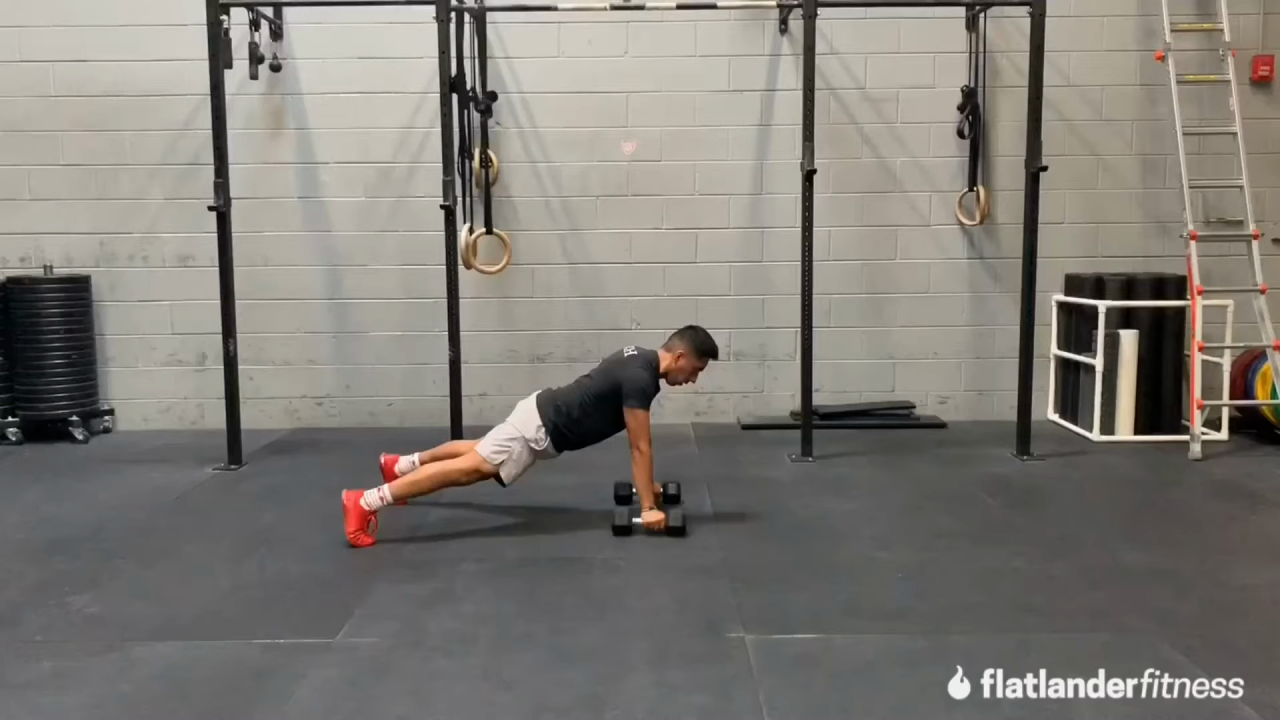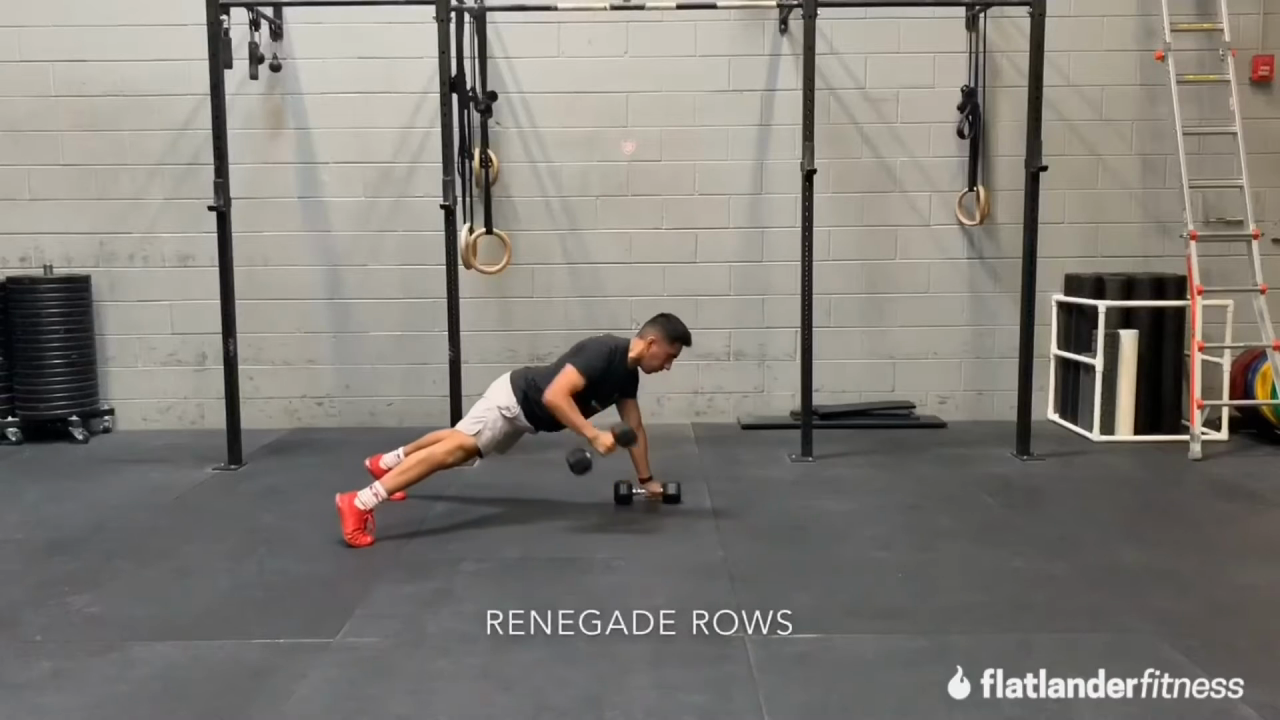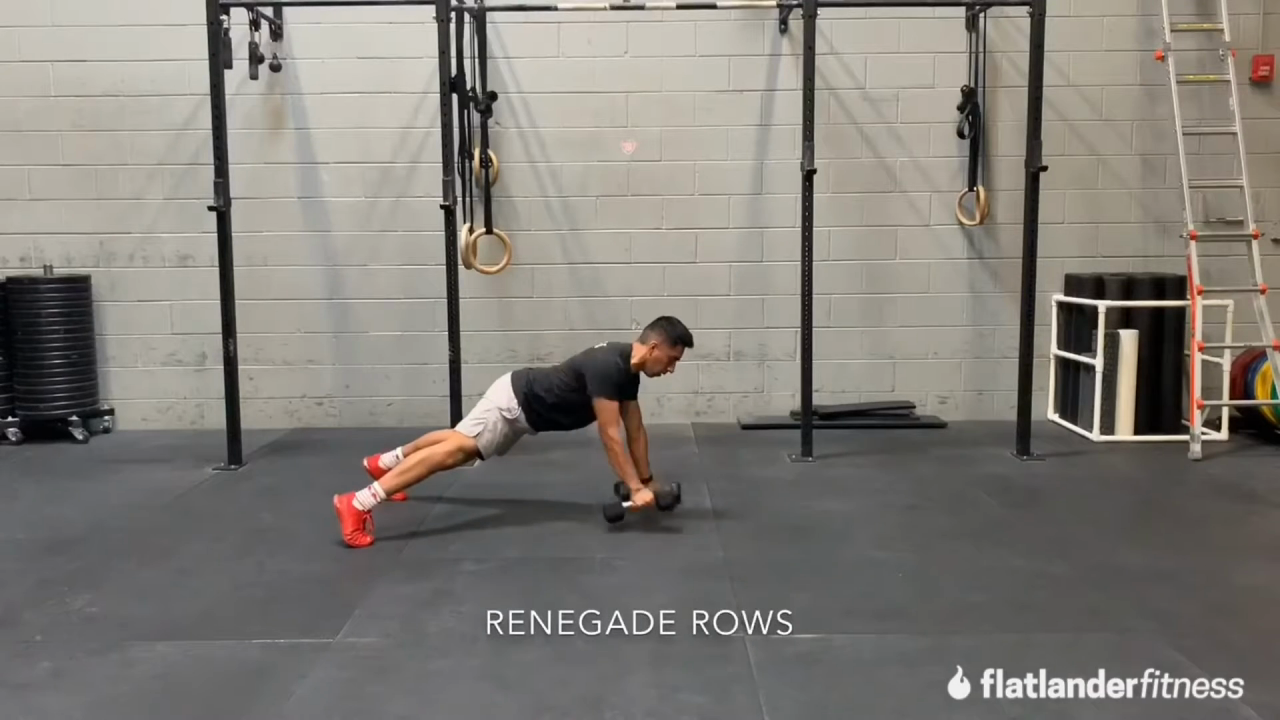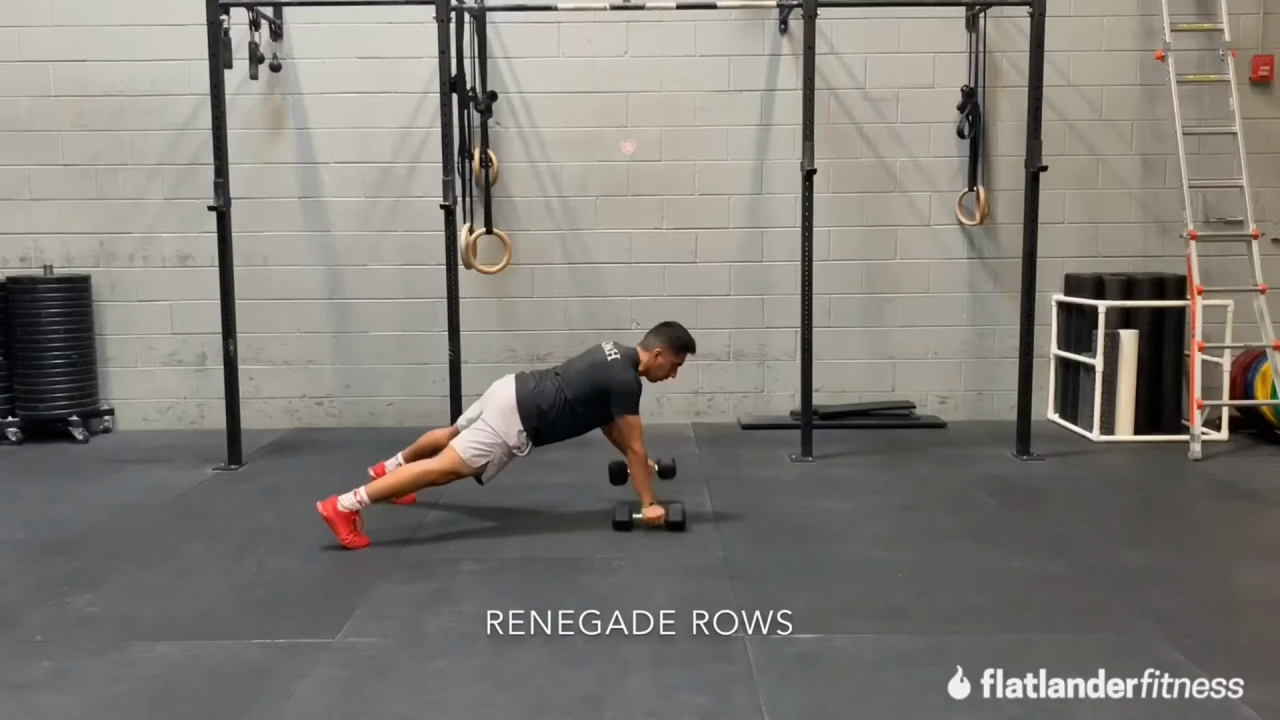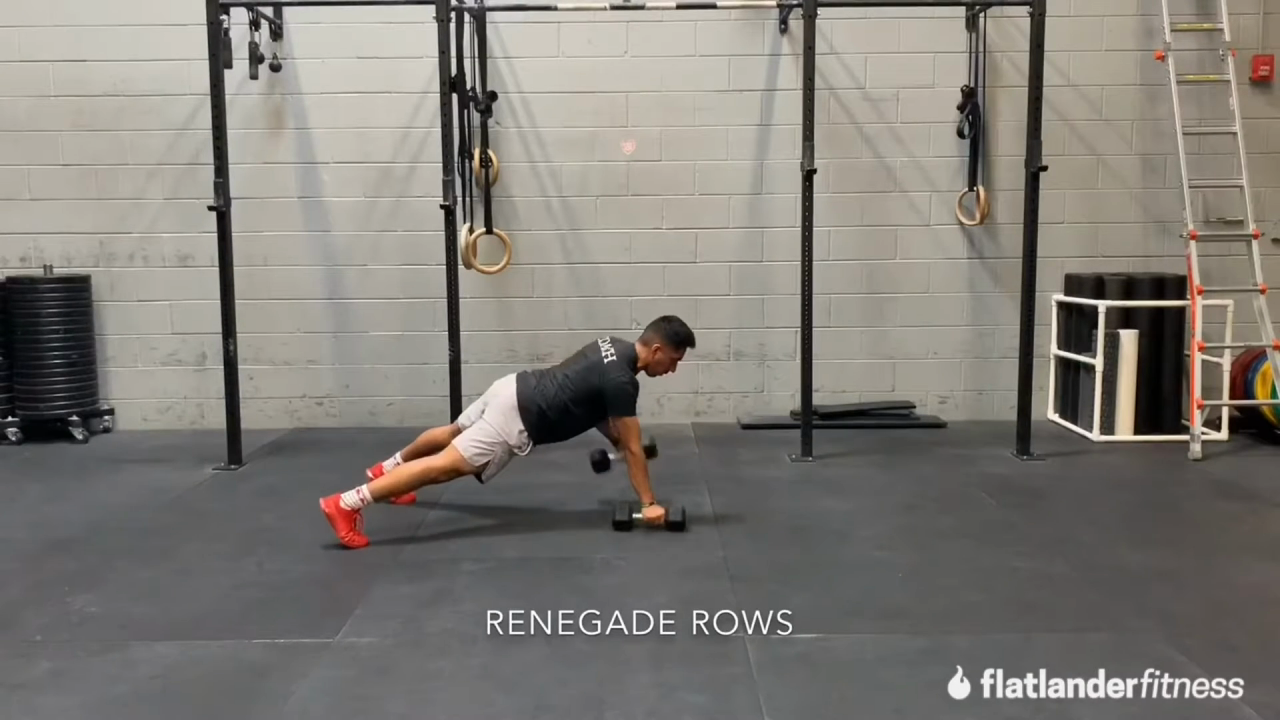
dt=0.7s
person 1, frame 1
left shoulder: (641, 361)
right shoulder: (640, 378)
left elbow: (639, 442)
right elbow: (640, 446)
left wrist: (648, 483)
right wrist: (648, 506)
left hip: (544, 415)
right hip: (541, 426)
left knee: (477, 450)
right knee: (471, 468)
left ankle: (400, 465)
right ankle: (365, 502)
person 1, frame 2
left shoulder: (627, 371)
right shoulder: (604, 353)
left elbow: (633, 427)
right elbow: (554, 397)
left wrist: (646, 479)
right wrist: (594, 435)
left hip: (525, 413)
right hip: (514, 399)
left knee: (459, 438)
right knee: (455, 449)
left ankle: (385, 462)
right ankle: (360, 502)
person 1, frame 3
left shoulder: (627, 370)
right shoulder: (609, 366)
left elbow: (635, 430)
right elbow: (611, 434)
left wrist: (647, 480)
right wrist: (635, 489)
left hip: (524, 407)
right hip: (515, 399)
left knee: (458, 439)
right knee: (453, 450)
left ankle: (385, 462)
right ankle: (358, 502)
person 1, frame 4
left shoulder: (619, 355)
right shoulder: (625, 380)
left elbow: (606, 420)
right elbow: (634, 447)
left wrist: (640, 465)
right wrist: (648, 503)
left hip: (513, 389)
right hip: (518, 418)
left knee: (451, 436)
right knee: (448, 467)
left ankle: (389, 468)
right ankle: (346, 505)
person 1, frame 5
left shoulder: (616, 346)
right shoulder: (621, 380)
right elbow: (633, 447)
left wrist: (612, 438)
right wrist: (648, 503)
left hip: (514, 389)
right hip: (518, 417)
left knee: (452, 433)
right knee: (446, 465)
left ankle: (387, 468)
right ankle: (347, 503)
